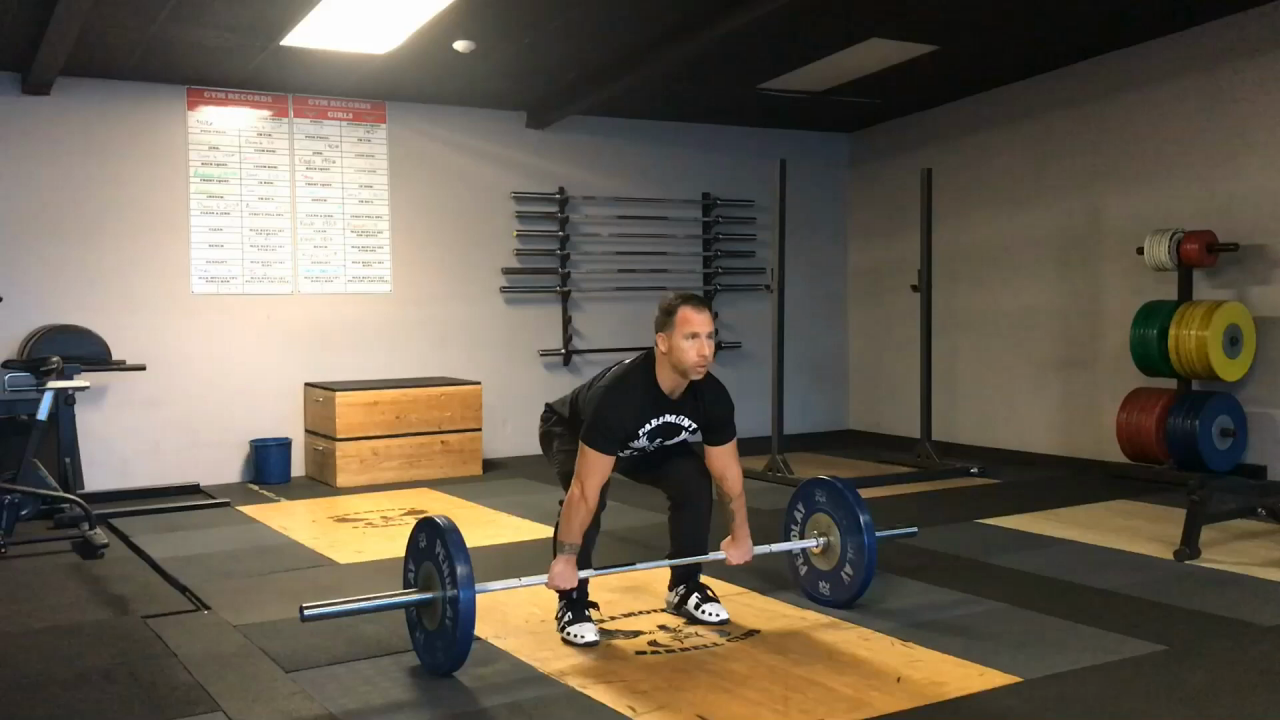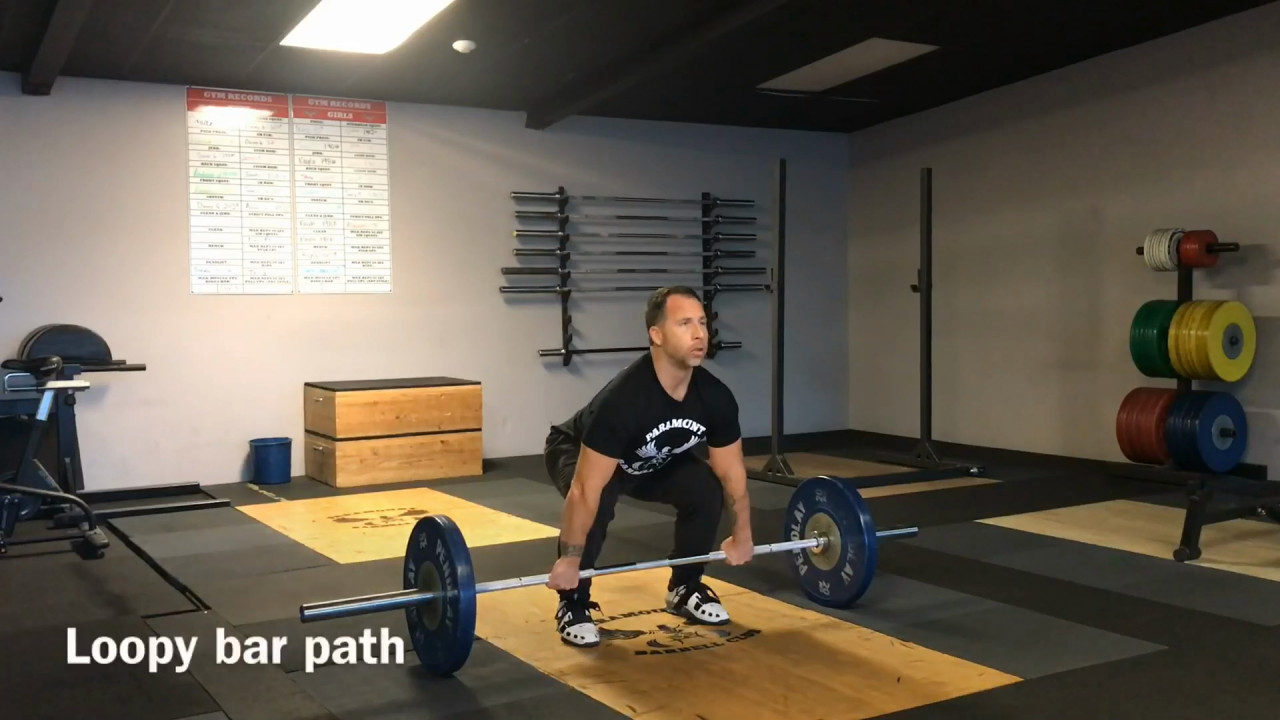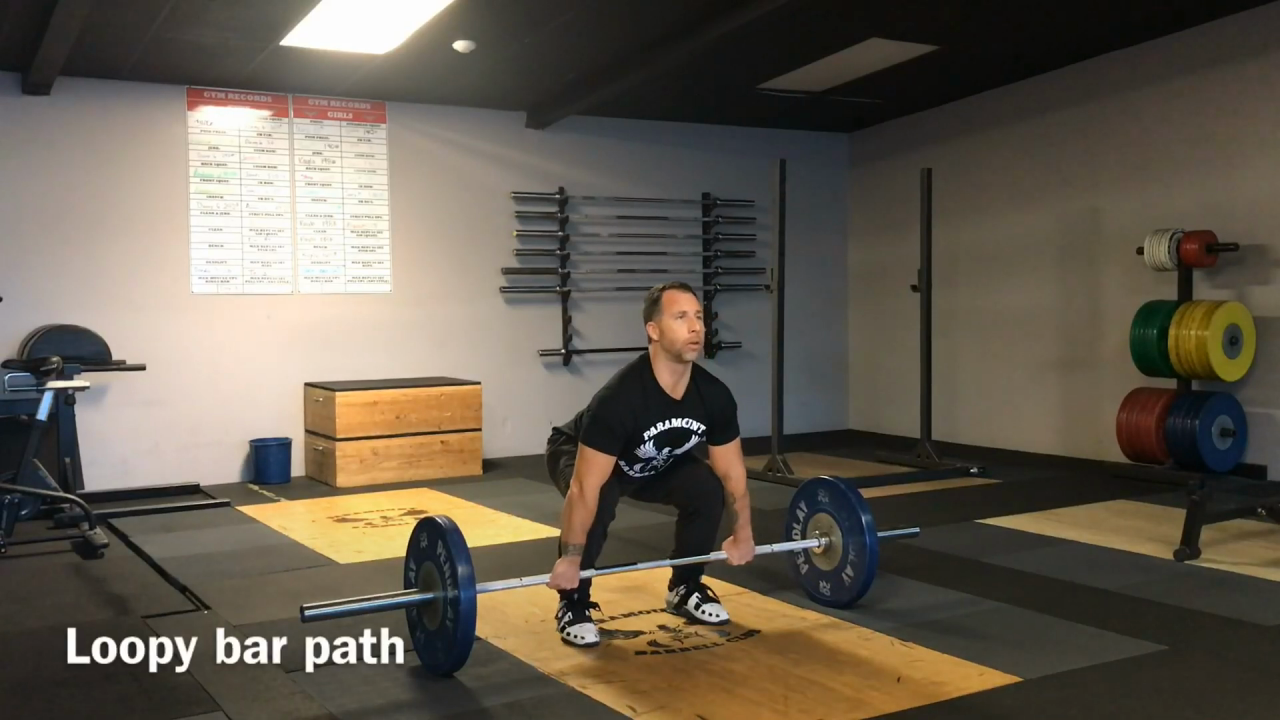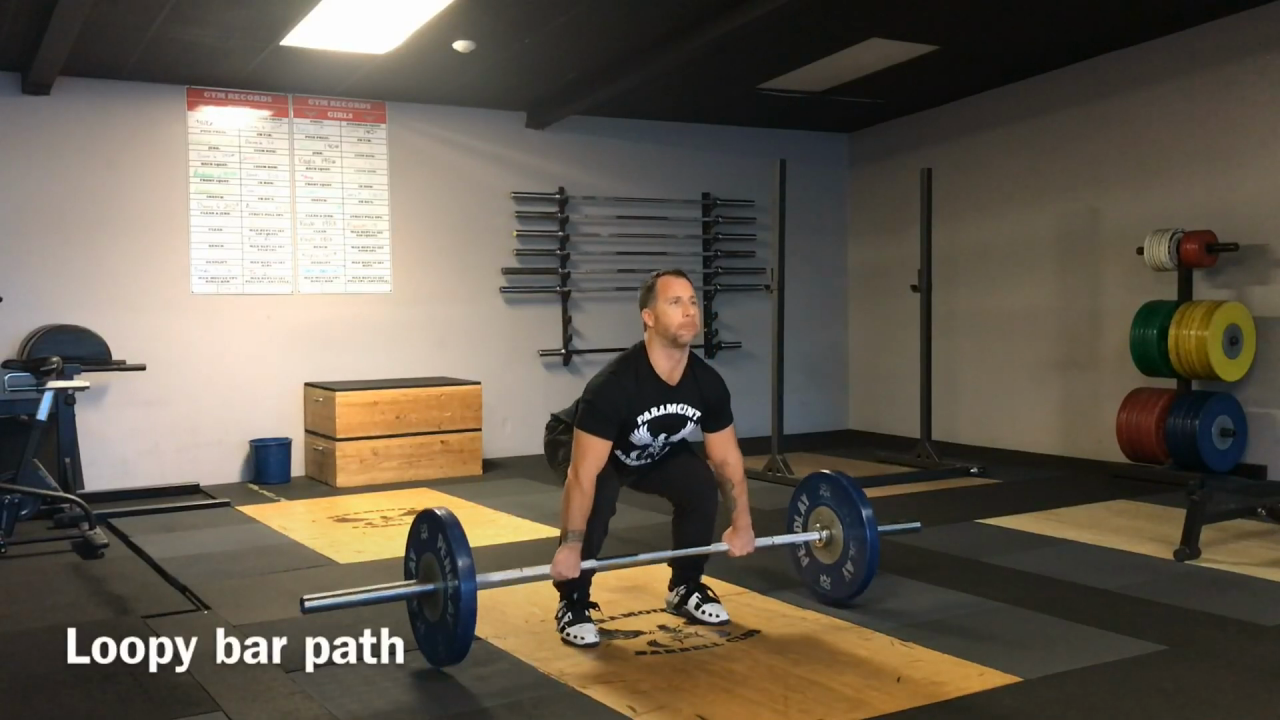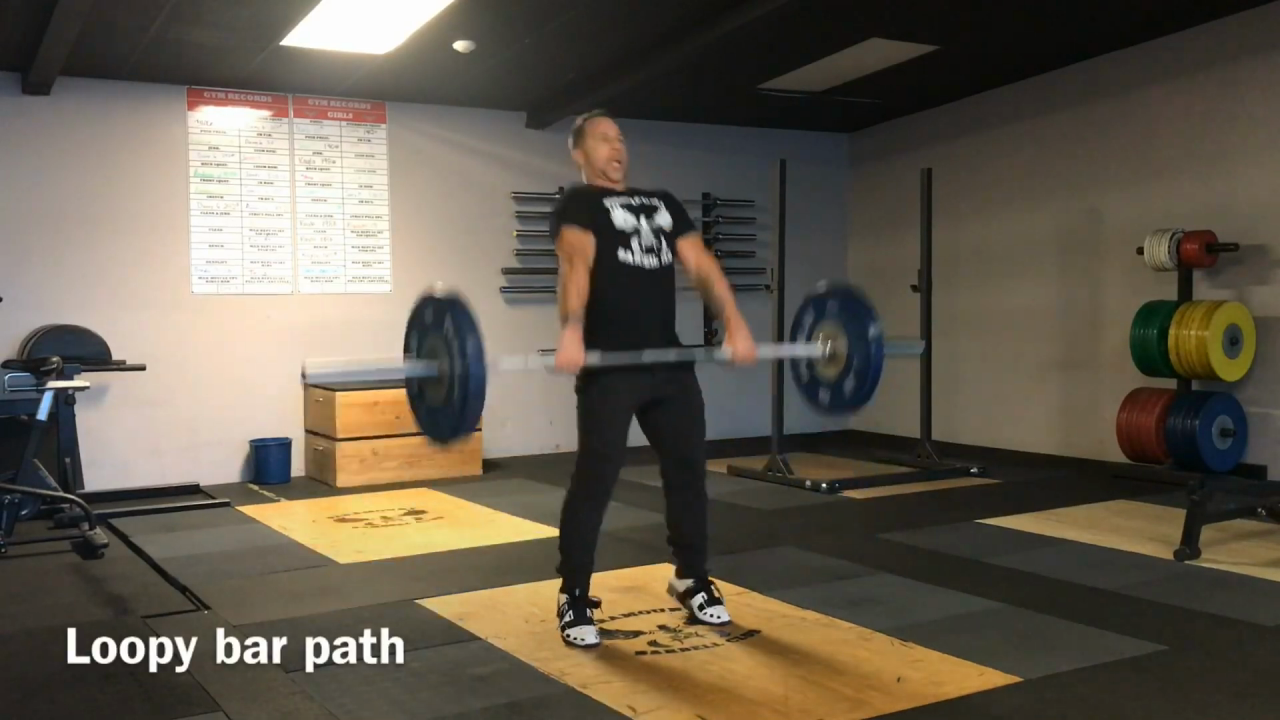
dt=0.7s
person 1, frame 1
left shoulder: (713, 396)
right shoulder: (620, 393)
left elbow: (727, 473)
right elbow: (585, 489)
left wrist: (740, 535)
right wrist: (565, 559)
right hip: (569, 429)
left knee: (695, 483)
right knee: (590, 500)
left ankle: (685, 588)
right ankle: (572, 603)
person 1, frame 2
left shoulder: (715, 397)
right shoulder: (623, 399)
left elbow: (732, 473)
right elbow: (586, 490)
left wrist: (742, 536)
right wrist: (569, 560)
left hip: (651, 460)
right hip: (576, 451)
left knee: (707, 489)
right knee: (598, 504)
left ankle: (685, 588)
right ankle: (572, 604)
person 1, frame 3
left shoulder: (714, 395)
right shoulder: (620, 397)
left elbow: (732, 472)
right elbow: (585, 489)
left wrist: (742, 535)
right wrist: (569, 560)
left hip: (653, 462)
right hip: (577, 454)
left knee: (708, 490)
right knee: (598, 504)
left ankle: (685, 589)
right ankle: (573, 605)
person 1, frame 4
left shoulder: (707, 384)
right shoulder: (615, 385)
left elbow: (728, 460)
right elbow: (583, 475)
left wrist: (742, 525)
right wrist: (570, 547)
right hip: (576, 443)
left knee: (700, 486)
right knee: (598, 501)
left ankle: (685, 588)
right ankle: (573, 605)
person 1, frame 5
left shoulder: (660, 202)
right shoulder: (582, 202)
left elbow: (702, 265)
right elbow: (576, 260)
left wrist: (735, 324)
right wrist: (572, 331)
left hip: (669, 360)
right hip: (610, 364)
left knee: (686, 470)
right knee: (598, 476)
left ankle: (691, 581)
right ankle: (575, 601)
